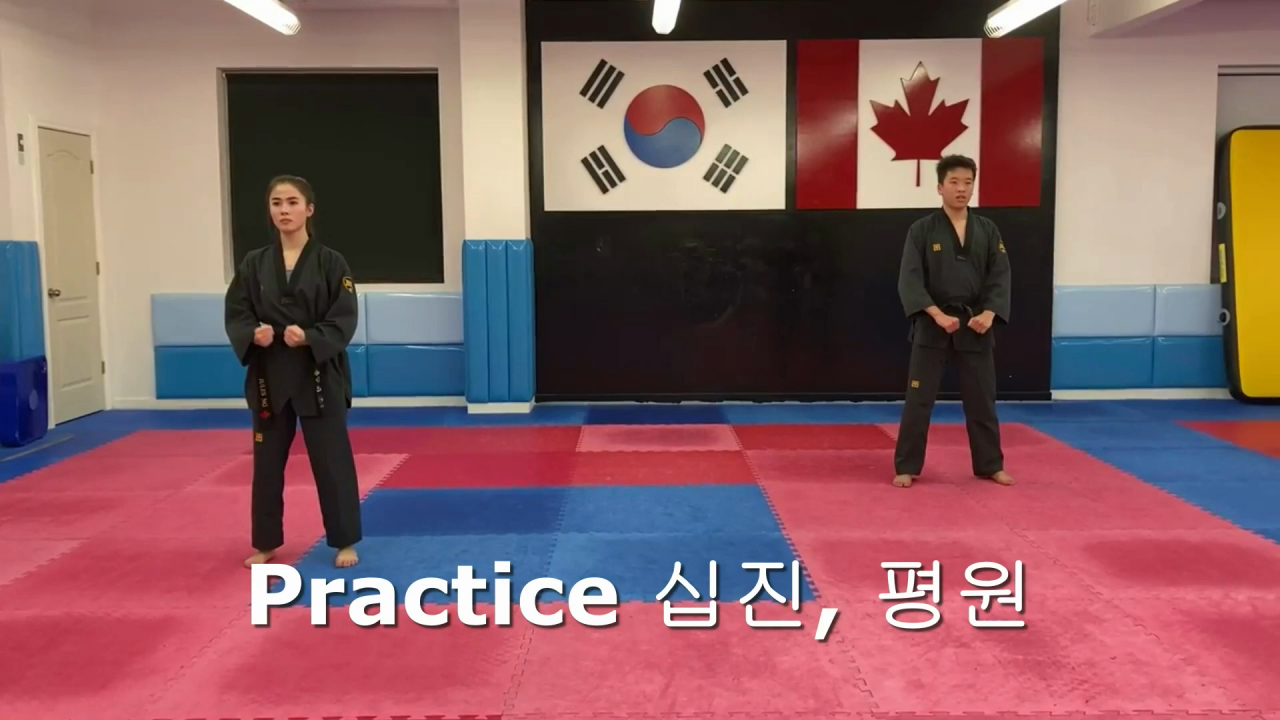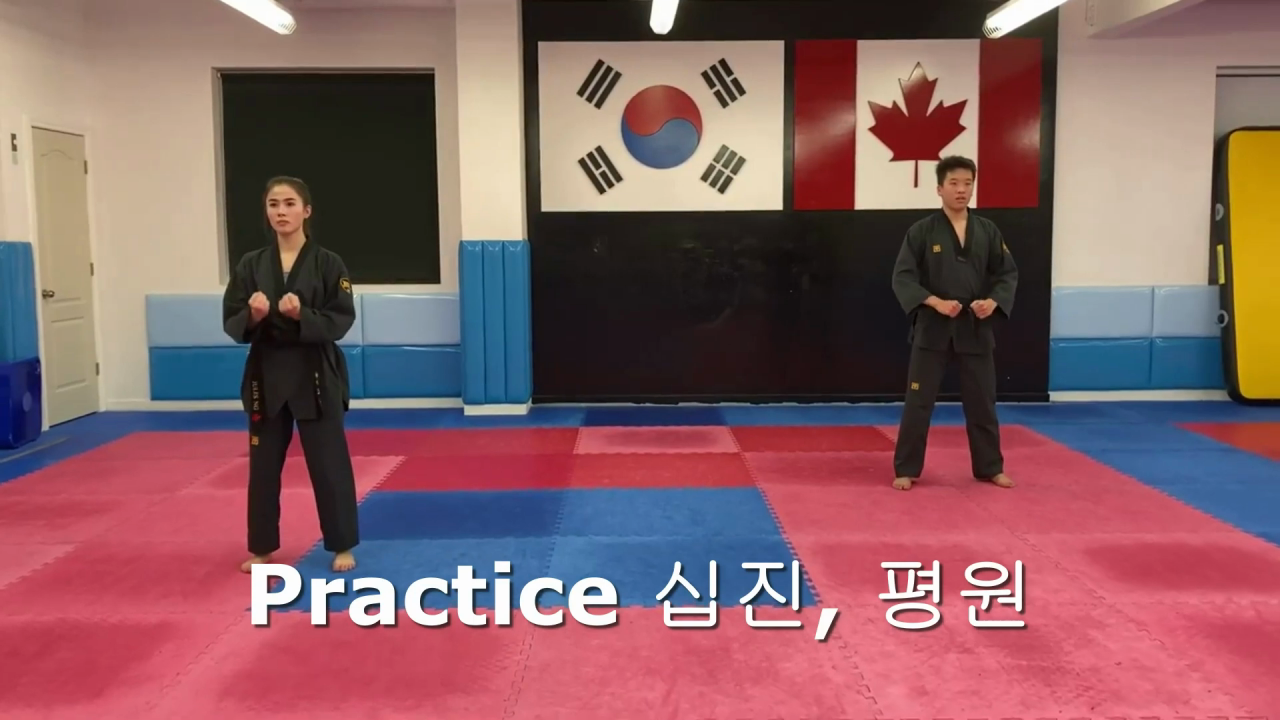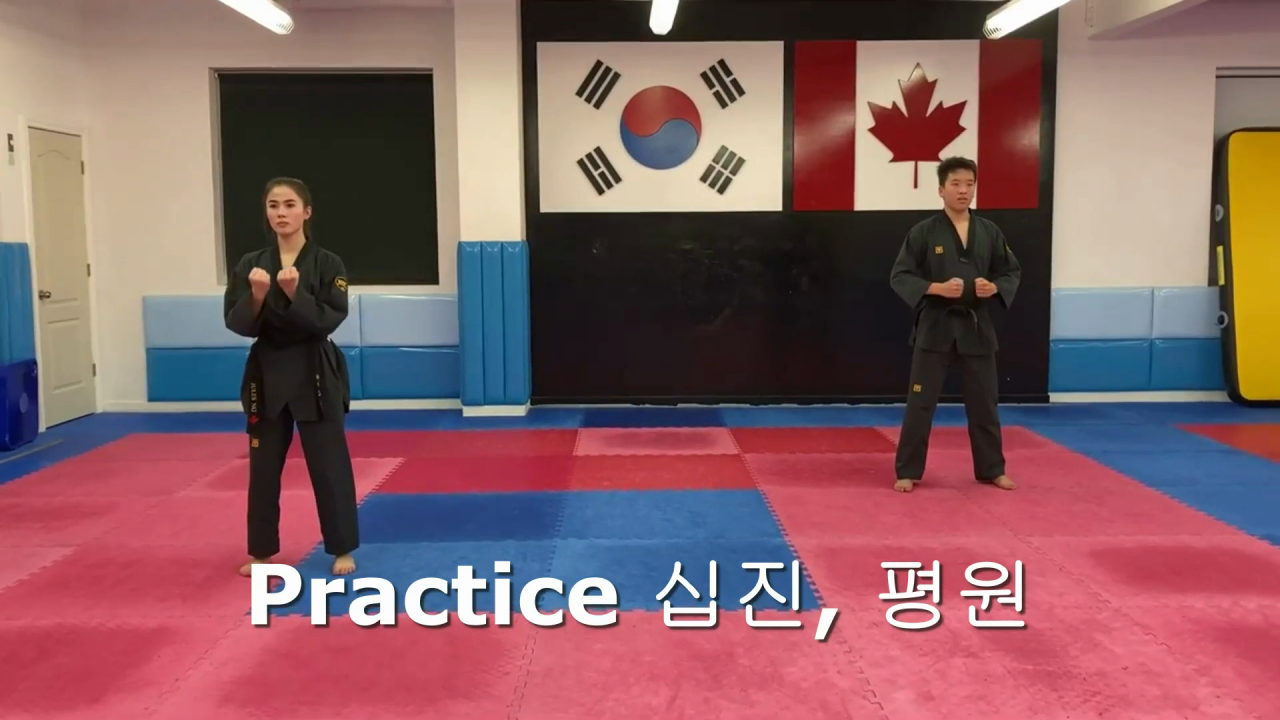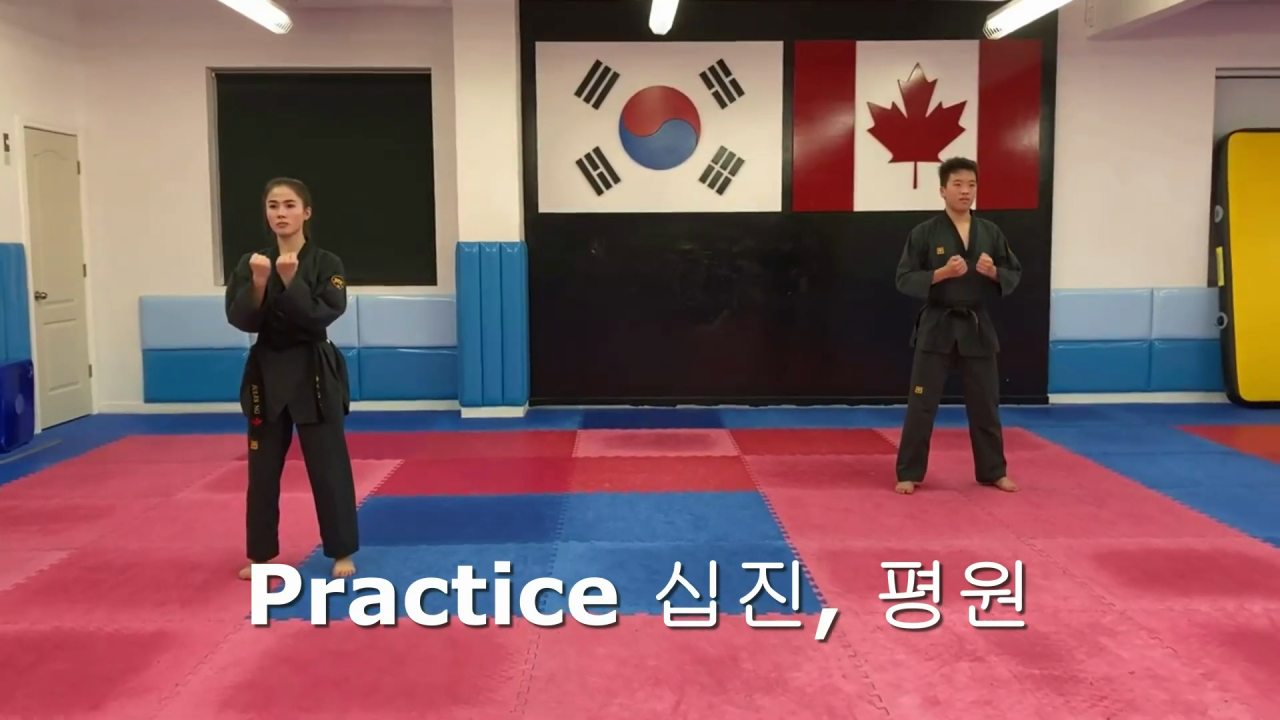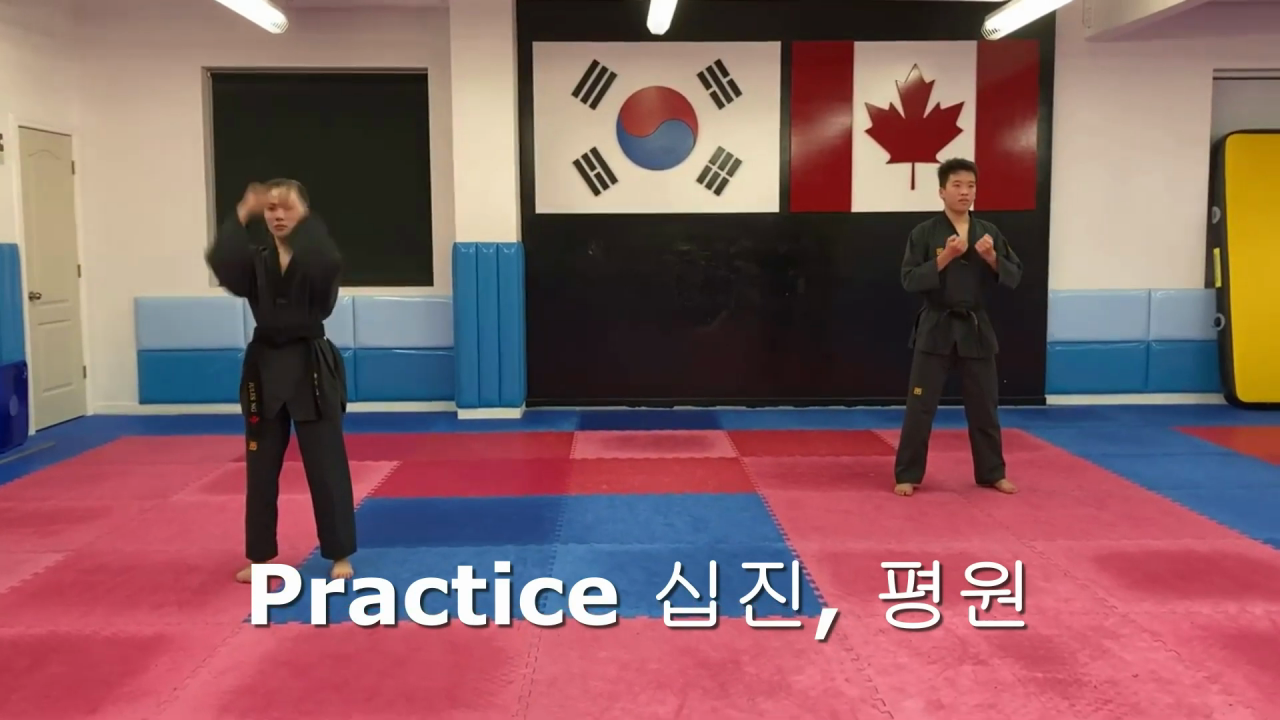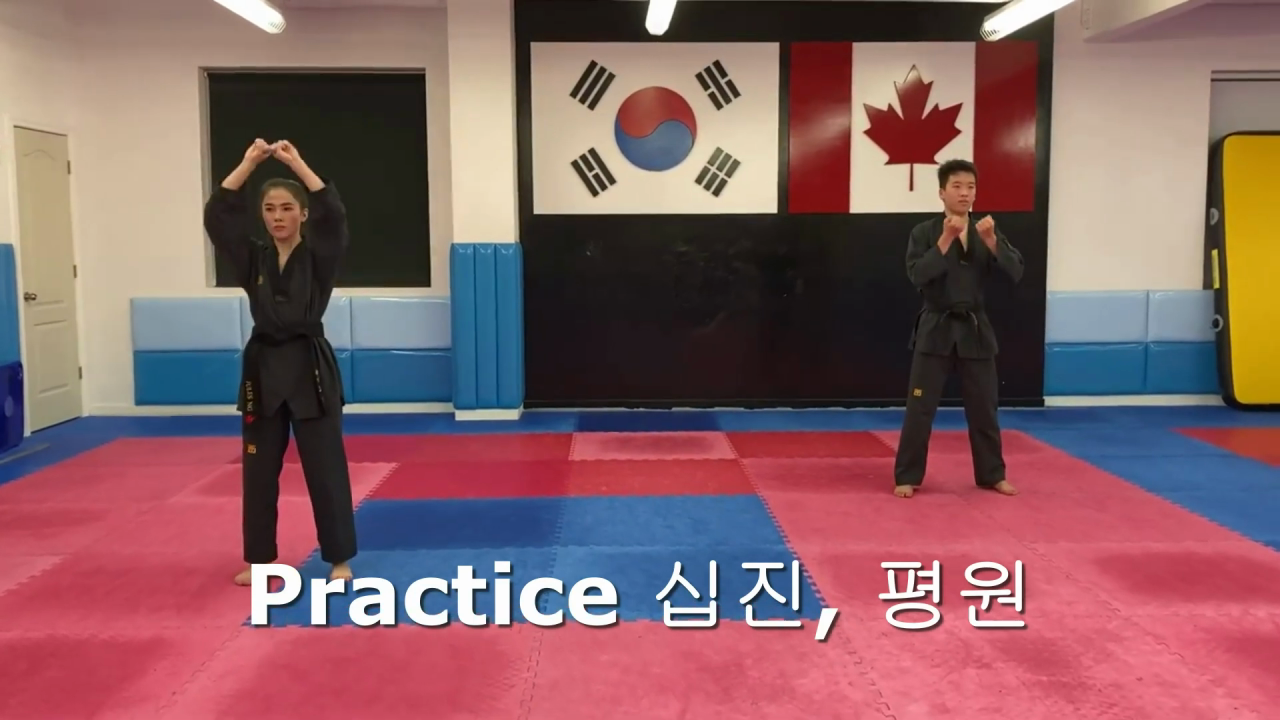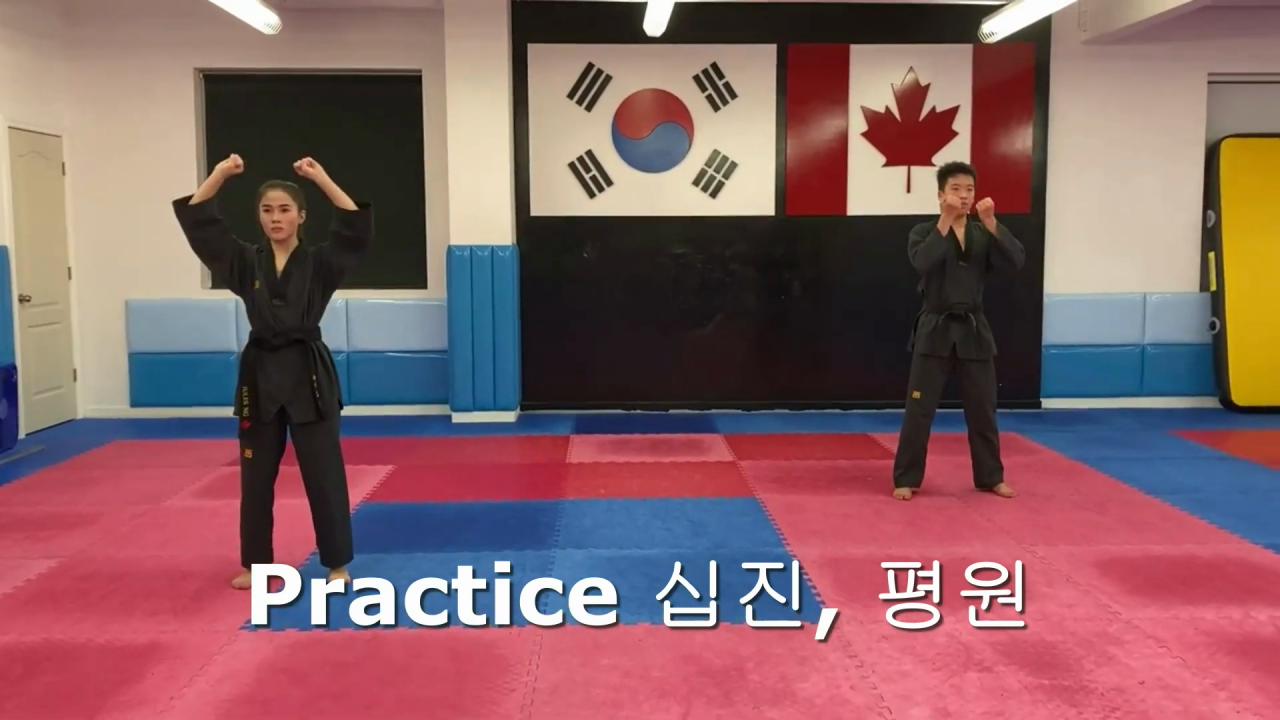
dt=0.2s
person 1, frame 1
left shoulder: (330, 262)
right shoulder: (254, 263)
left elbow: (345, 319)
right elbow: (234, 316)
left wrist: (310, 338)
right wrist: (252, 336)
left hip: (319, 371)
right hip: (269, 372)
left knee: (331, 458)
right knee: (267, 461)
left ankle: (345, 541)
right ankle: (265, 543)
person 1, frame 2
left shoulder: (328, 263)
right shoulder: (251, 264)
left elbow: (341, 320)
right elbow: (232, 322)
left wrist: (303, 314)
right wrist: (252, 315)
left hip: (315, 370)
right hip: (267, 370)
left knee: (328, 462)
right knee: (264, 464)
left ankle: (342, 545)
right ankle: (261, 547)
person 1, frame 3
left shoulder: (327, 263)
right shoulder: (251, 264)
left elbow: (331, 317)
right elbow: (237, 322)
left wrist: (295, 294)
right wrist: (255, 297)
left hip: (315, 370)
right hip: (267, 370)
left knee: (329, 463)
right knee: (264, 465)
left ankle: (342, 549)
right ankle: (261, 550)
person 1, frame 4
left shoulder: (326, 263)
right shoulder: (250, 264)
left elbow: (325, 313)
right elbow: (239, 318)
left wrist: (291, 282)
right wrist: (257, 285)
left hip: (314, 370)
right hip: (267, 370)
left knee: (328, 466)
right knee: (263, 469)
left ankle: (342, 551)
right ankle: (261, 553)
person 1, frame 5
left shoulder: (319, 260)
right shoulder: (253, 261)
left elbow: (325, 262)
right elbow: (221, 260)
left wrist: (300, 216)
right wrist: (242, 216)
left hip: (313, 368)
right hip: (266, 369)
left knee: (327, 467)
right knee: (261, 470)
left ankle: (340, 554)
right ankle: (259, 555)
person 1, frame 6
left shoulder: (318, 257)
right shoulder: (252, 258)
left elbow: (332, 215)
right elbow: (220, 214)
left wrist: (298, 165)
right wrist: (248, 164)
left hip: (311, 370)
right hip: (263, 370)
left knee: (325, 469)
right knee: (259, 471)
left ankle: (339, 558)
right ankle: (258, 558)
person 1, frame 7
left shoulder: (320, 262)
right shoulder: (245, 261)
left elbow: (358, 229)
right elbow: (195, 221)
left wrist: (323, 180)
right wrist: (218, 176)
left hip: (309, 373)
right hip: (260, 374)
left knee: (324, 473)
right knee: (257, 475)
left ankle: (337, 563)
right ankle: (255, 563)
person 2, frame 1
left shoulder: (987, 230)
right shoulder: (923, 230)
left elbow: (1001, 276)
right elbow: (909, 278)
left wrist: (991, 312)
right wrist: (935, 313)
left hip: (976, 324)
right hip: (932, 324)
left knee: (982, 399)
right knee: (919, 399)
left ankle: (990, 465)
right ankle: (907, 467)
person 2, frame 2
left shoulder: (987, 231)
right shoulder: (922, 231)
left elbow: (1008, 273)
right elbow: (902, 277)
left wrist: (994, 301)
right wrist: (935, 301)
left hip: (976, 325)
right hip: (933, 325)
left knee: (982, 401)
right knee: (919, 401)
left ankle: (990, 467)
right ankle: (906, 470)
person 2, frame 3
left shoulder: (990, 232)
right shoulder: (924, 232)
left elbow: (1013, 272)
right elbow: (899, 277)
left wrist: (995, 287)
right wrist: (936, 288)
left hip: (976, 325)
right hip: (936, 325)
left knee: (984, 402)
right knee: (921, 402)
left ankle: (991, 470)
right ankle: (908, 472)
person 2, frame 4
left shoulder: (990, 232)
right shoulder: (925, 232)
left elbow: (1014, 275)
right elbow: (904, 280)
left wrist: (994, 272)
right wrist: (940, 274)
left hip: (977, 326)
right hip: (937, 326)
left knee: (985, 404)
right knee: (922, 404)
left ankle: (993, 471)
right ankle: (909, 473)
person 2, frame 5
left shoulder: (988, 232)
right shoulder: (924, 233)
left elbow: (1014, 277)
right elbow: (910, 281)
left wrist: (992, 257)
right wrist: (943, 258)
left hip: (976, 327)
right hip: (936, 327)
left knee: (984, 405)
right knee: (921, 405)
left ankle: (992, 473)
right ankle: (908, 475)
person 2, frame 6
left shoulder: (987, 233)
right shoulder: (924, 232)
left elbow: (1016, 270)
right elbow: (917, 274)
left wrist: (991, 242)
right wrist: (946, 241)
left hip: (975, 328)
right hip: (936, 328)
left knee: (984, 407)
right knee: (920, 407)
left ankle: (992, 475)
right ankle: (907, 477)
person 2, frame 7
left shoulder: (983, 234)
right shoulder: (923, 232)
left elbow: (1016, 261)
right elbow: (923, 262)
left wrist: (992, 224)
right wrist: (945, 221)
left hip: (974, 330)
right hip: (935, 330)
left knee: (983, 409)
right knee: (919, 409)
left ankle: (990, 477)
right ankle: (906, 479)
